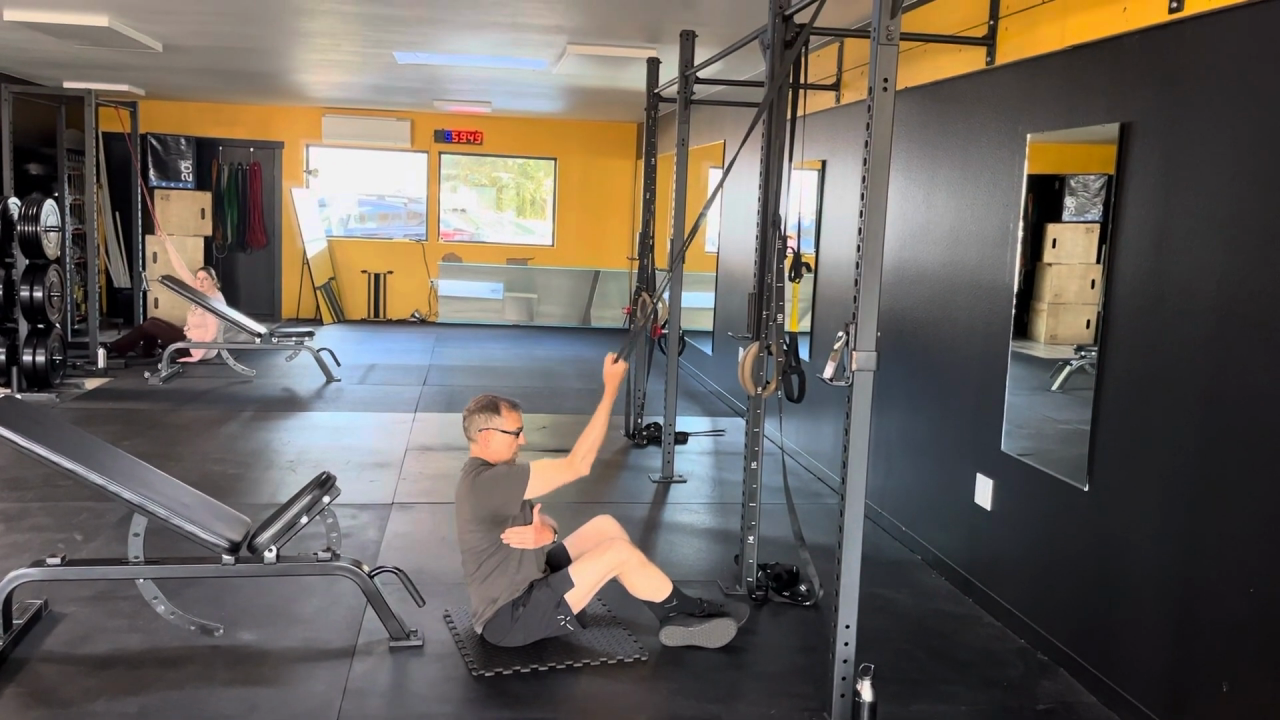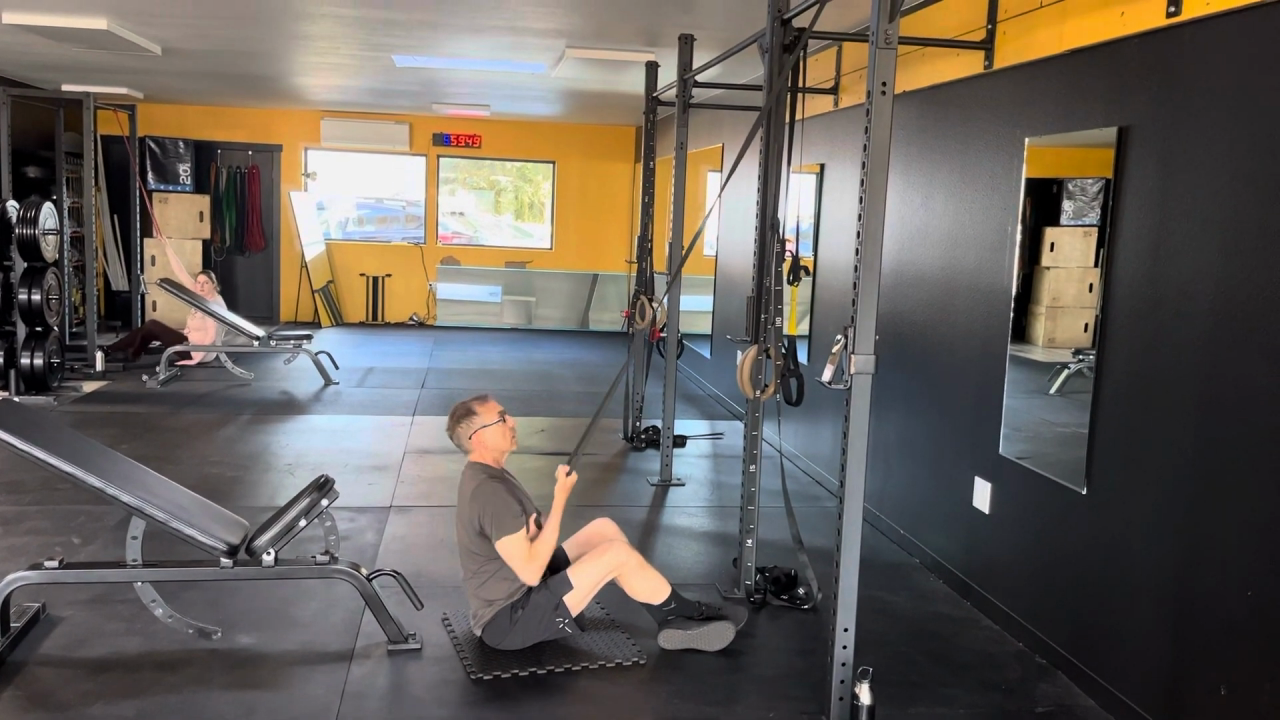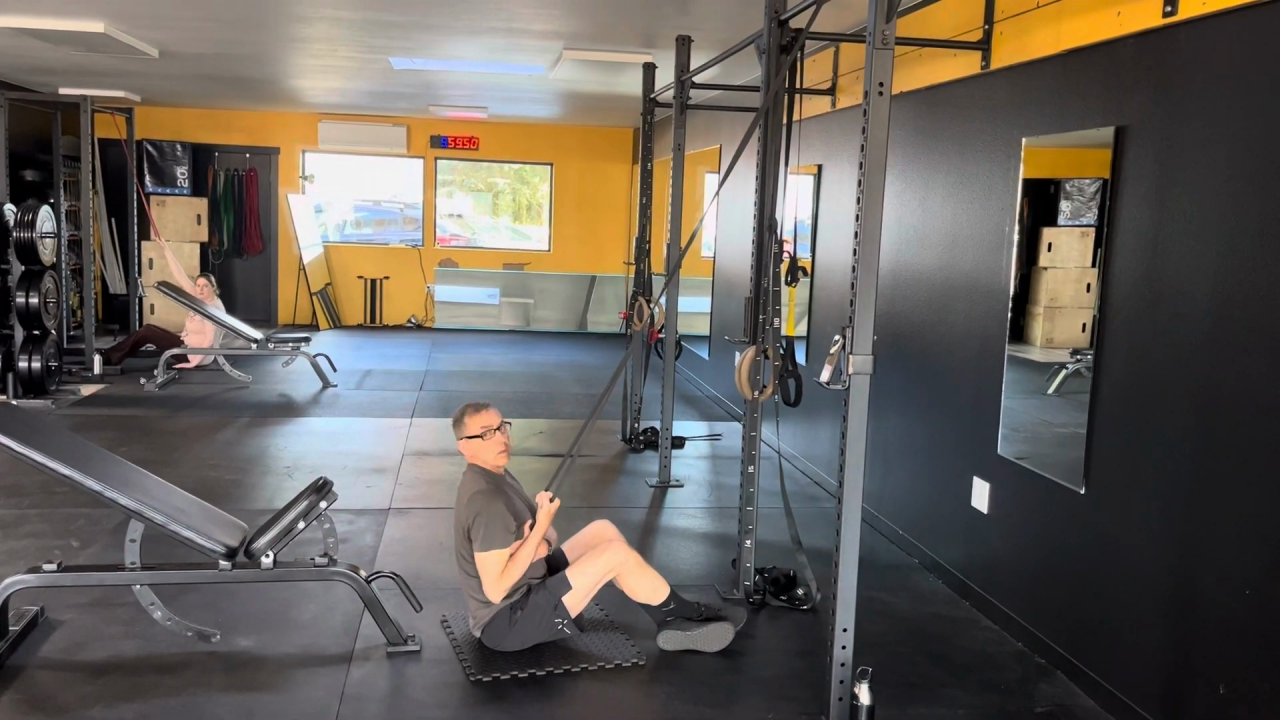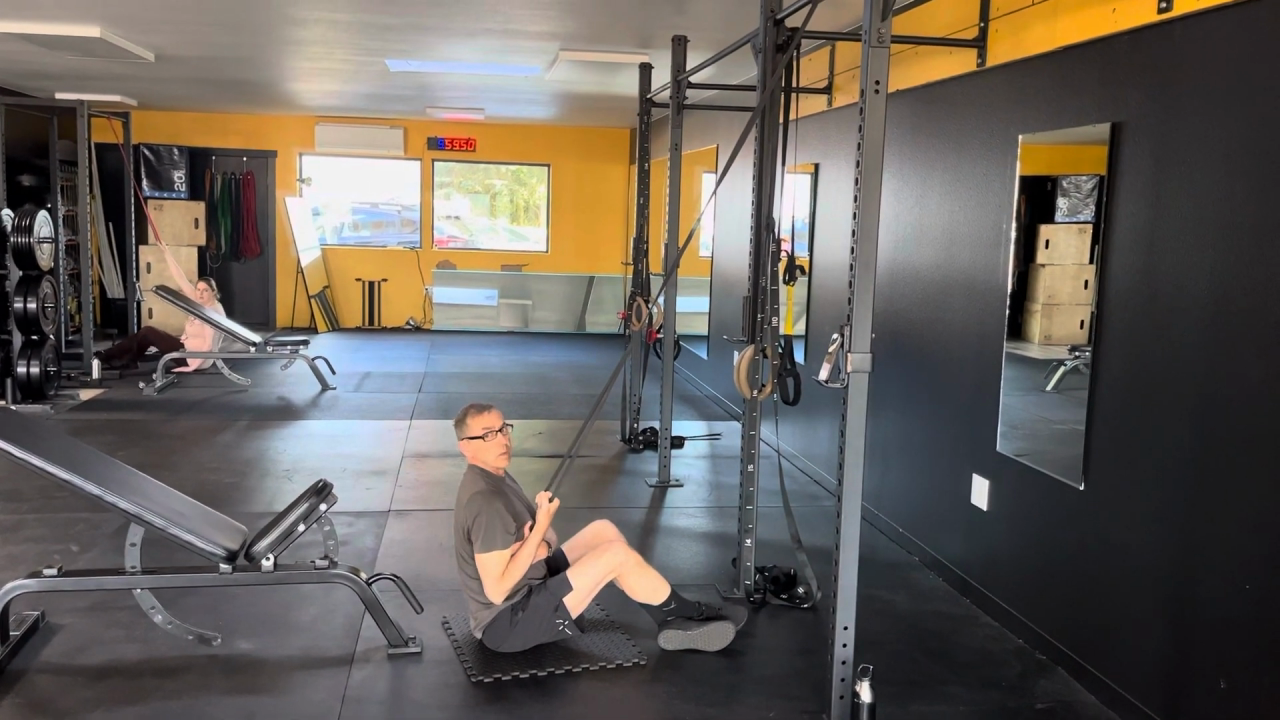
dt=0.5s
person 1, frame 1
left shoulder: (487, 475)
right shoulder: (488, 482)
left elbow: (546, 522)
right elbow: (577, 465)
left wrist: (546, 533)
right wrist: (611, 388)
left hip: (520, 589)
right hip: (510, 618)
left knee: (604, 526)
right knee: (618, 551)
left ankle: (678, 615)
right ankle: (694, 611)
person 1, frame 2
left shoulder: (491, 475)
right shoulder: (488, 492)
right elbow: (532, 572)
left wrist: (538, 539)
right wrist: (560, 499)
left hip: (518, 594)
right hip: (508, 621)
left knee: (604, 529)
right knee: (618, 553)
left ankle: (676, 621)
right ankle: (694, 615)
person 1, frame 3
left shoulder: (496, 476)
right shoulder: (485, 500)
left elbow: (548, 535)
right elbow: (495, 589)
left wrist: (542, 546)
right wrist: (540, 529)
left hip: (523, 592)
right hip: (506, 622)
left knee: (602, 530)
right knee: (616, 553)
left ankle: (674, 621)
right ankle: (693, 614)
person 1, frame 4
left shoulder: (497, 478)
right shoulder: (485, 501)
left elbow: (548, 536)
right elbow: (496, 590)
left wrist: (541, 547)
right wrist: (540, 527)
left hip: (525, 591)
right hip: (507, 624)
left knee: (602, 530)
right knee: (617, 554)
left ankle: (677, 620)
right ankle: (695, 614)
